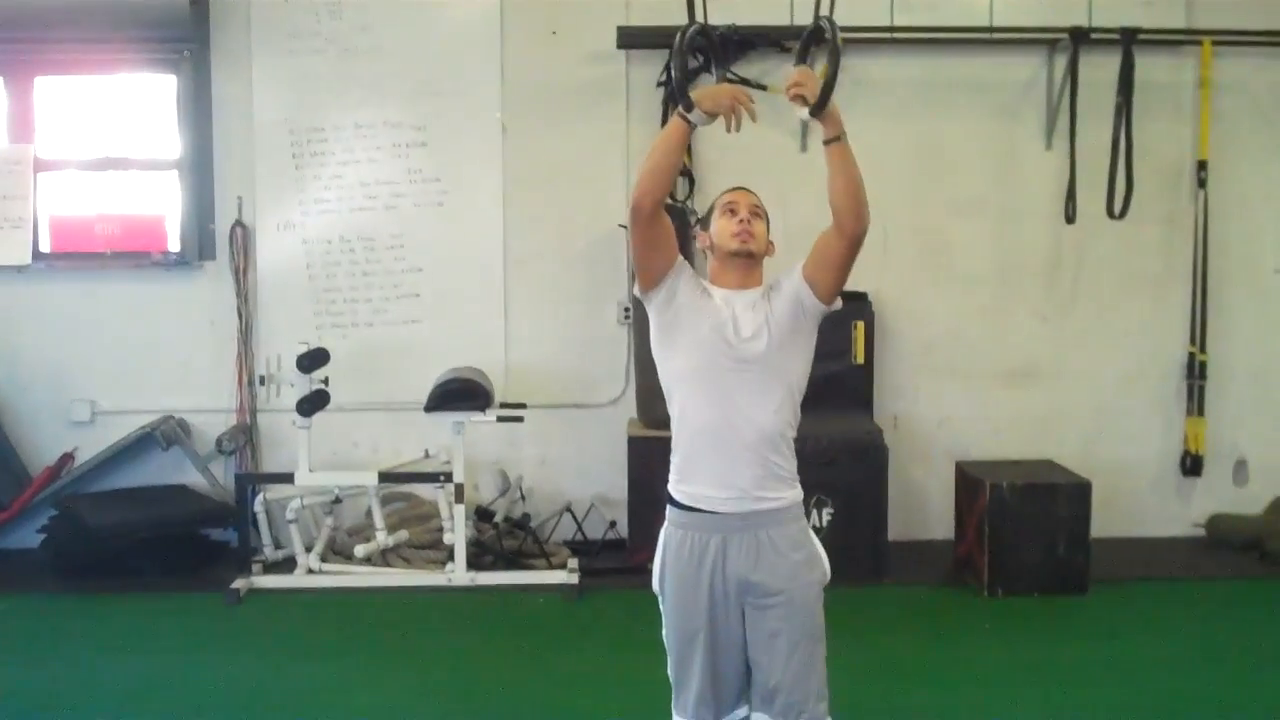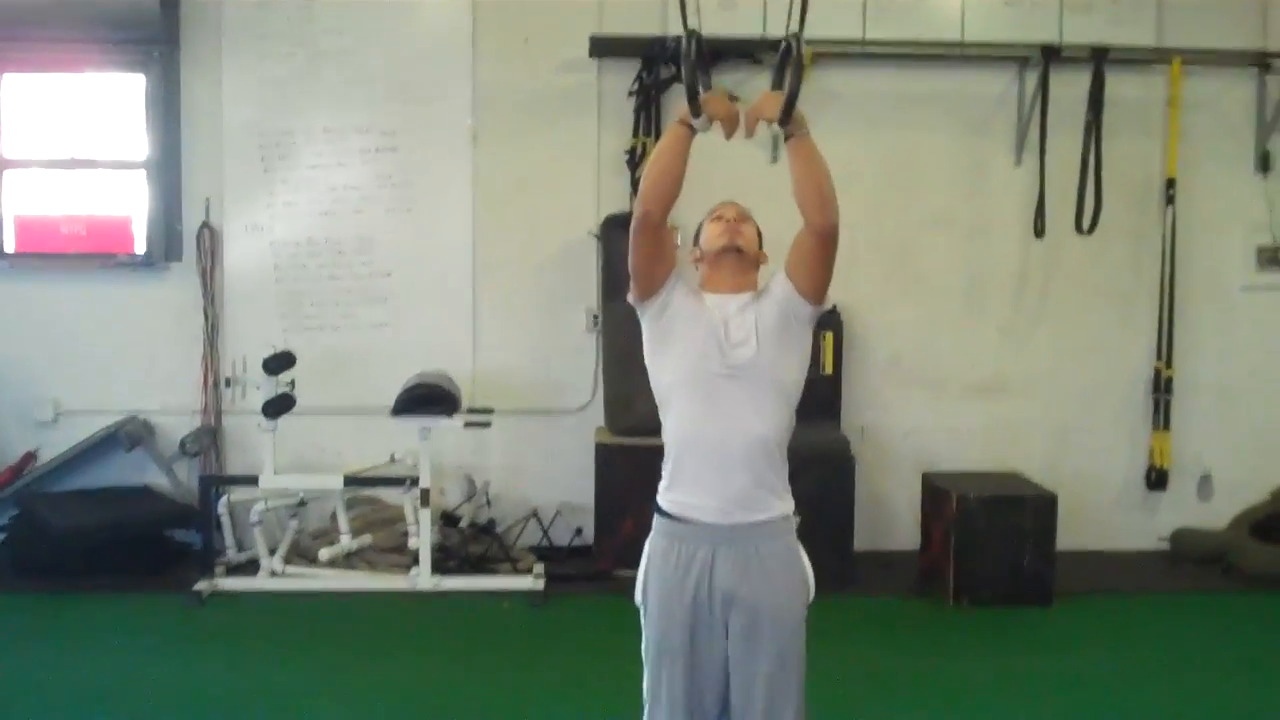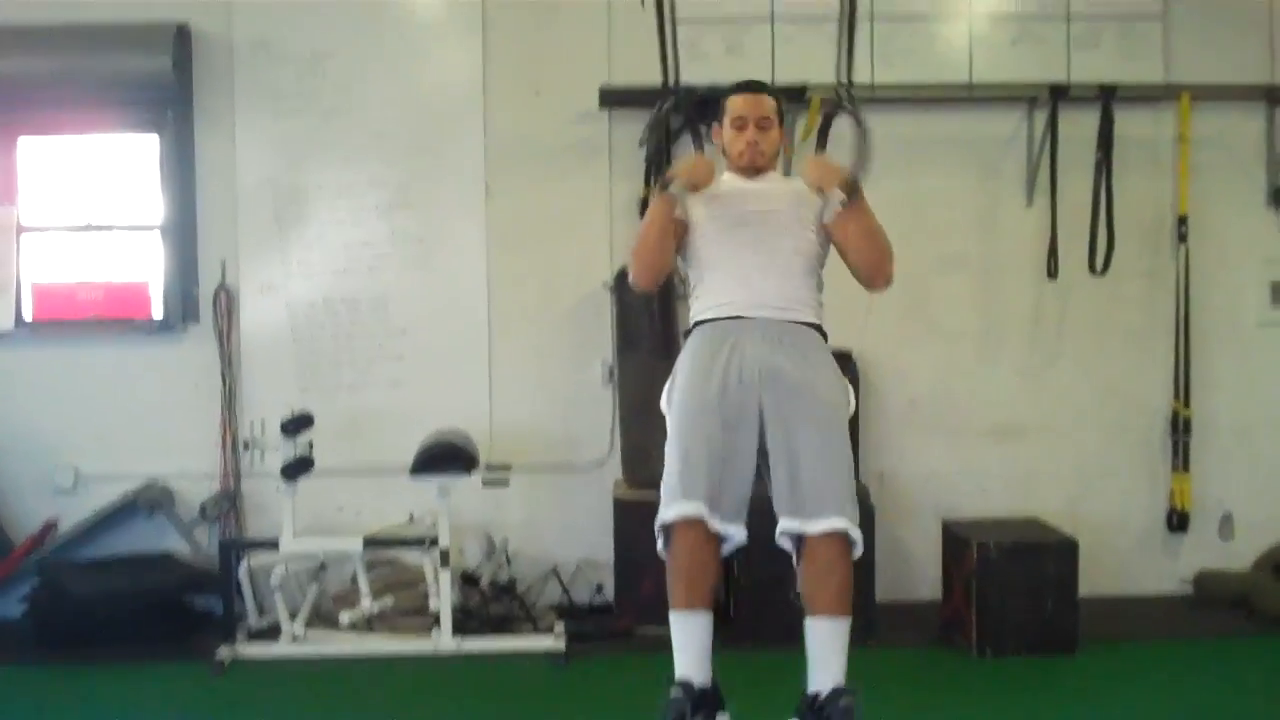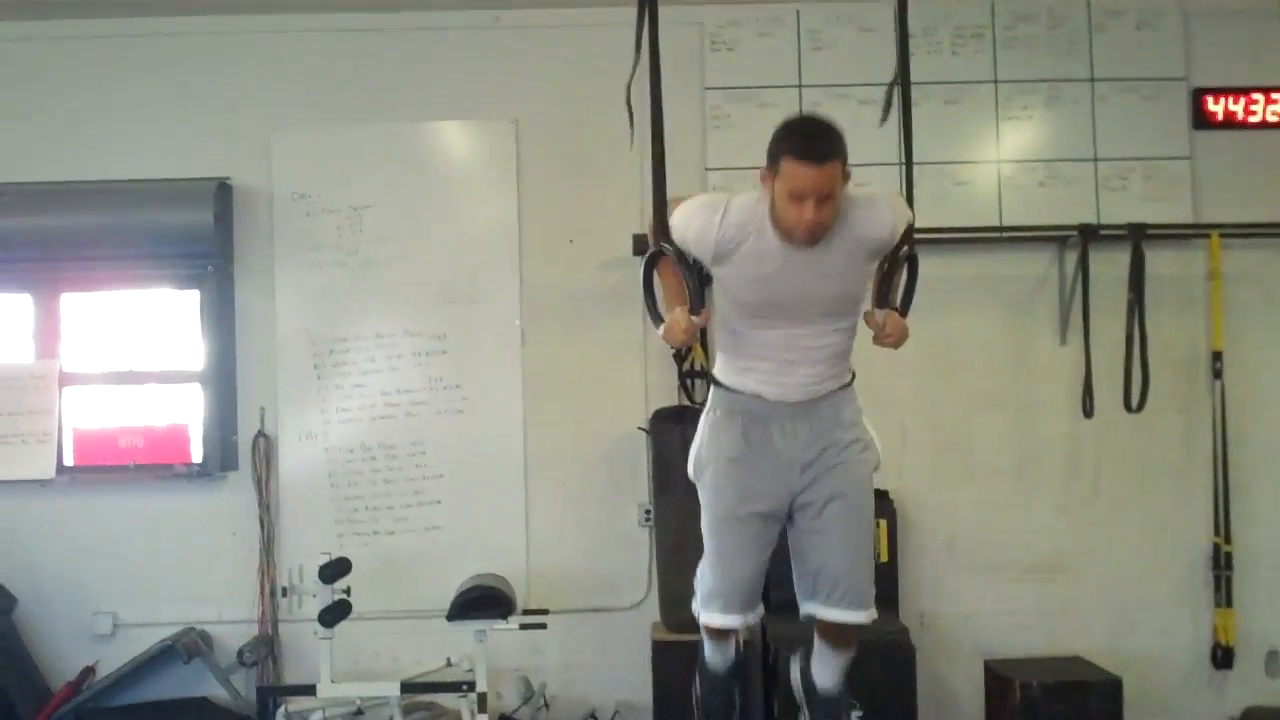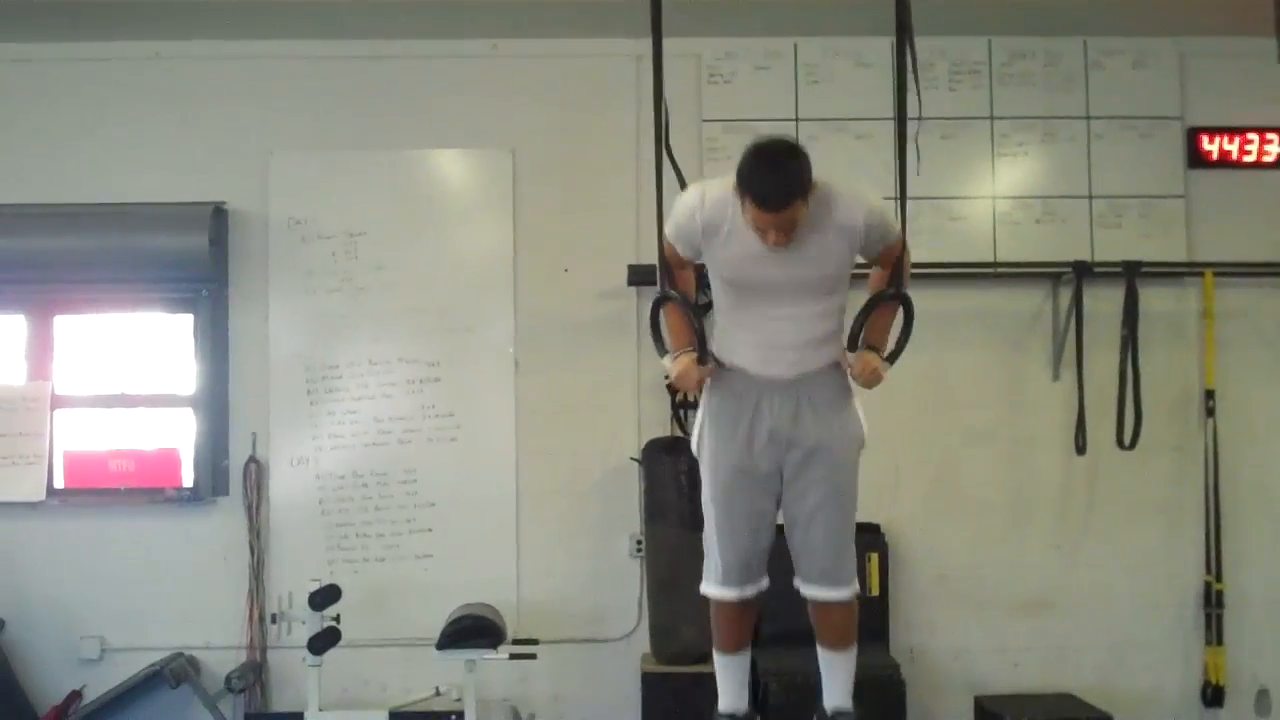
dt=1s
person 1, frame 1
left shoulder: (794, 304)
right shoulder: (676, 299)
left elbow: (851, 225)
right elbow: (644, 204)
left wrist: (829, 121)
right wrist: (692, 113)
left hip: (778, 529)
right hip: (695, 528)
person 1, frame 2
left shoulder: (786, 309)
right shoulder: (667, 307)
left elbow: (823, 222)
right elbow: (648, 213)
left wrist: (794, 126)
right wrist: (689, 119)
left hip: (766, 542)
right hip: (682, 539)
person 1, frame 3
left shoulder: (815, 194)
right shoulder: (689, 190)
left elbow: (878, 276)
right elbow: (643, 277)
left wrist: (849, 191)
right wrist: (672, 189)
left hip: (799, 351)
right hip: (715, 348)
left knee: (824, 522)
right knee: (693, 514)
person 1, frame 4
left shoulder: (876, 222)
right shoulder: (716, 222)
right elbow: (664, 227)
left wrist: (885, 309)
right wrist: (676, 308)
left hip: (831, 415)
right hip: (743, 413)
left knee: (848, 593)
right knee: (728, 589)
right ankle: (718, 664)
person 1, frame 5
left shoulder: (857, 215)
right shoulder: (700, 210)
left elbow: (896, 265)
right elbow: (672, 266)
left wrist: (875, 347)
right wrist: (678, 348)
left hip: (822, 395)
right hip: (736, 394)
left knee: (831, 574)
right knee: (731, 573)
